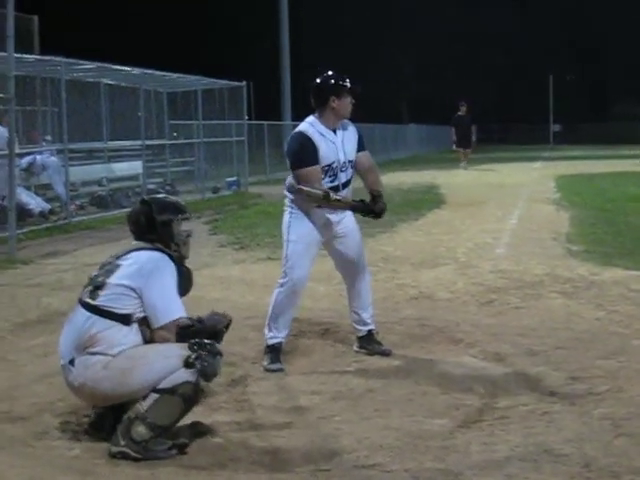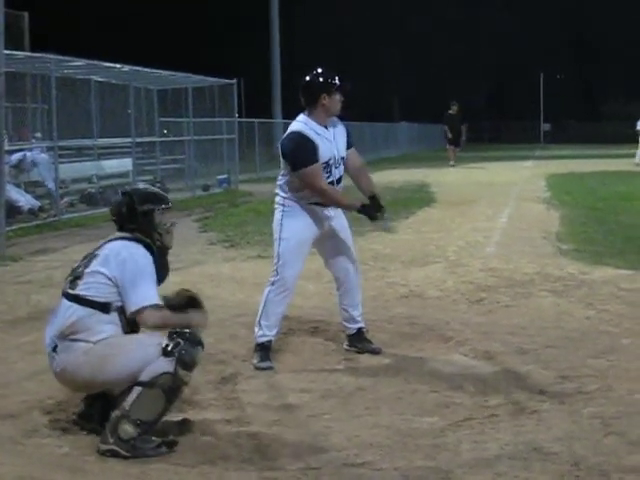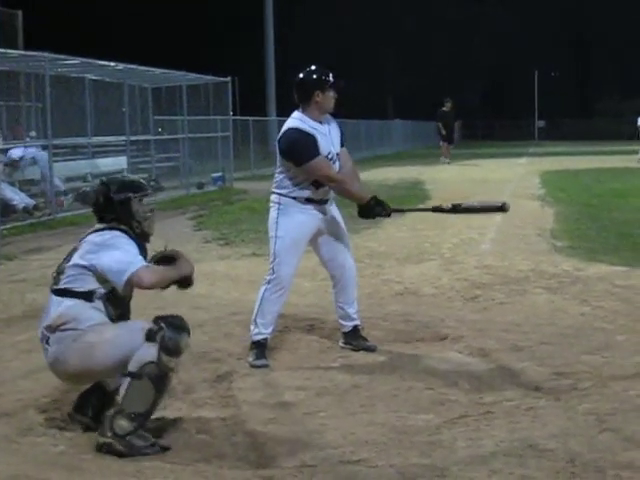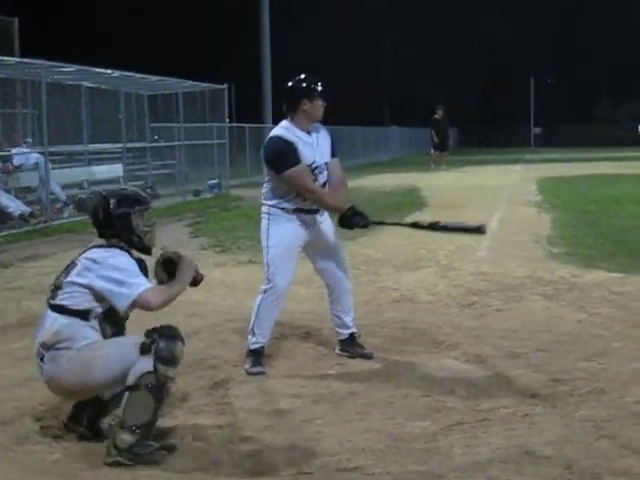
dt=0.3s
person 1, frame 1
left shoulder: (350, 130)
right shoulder: (303, 138)
left elbow: (367, 167)
right elbow: (314, 191)
left wrist: (376, 196)
left hip: (341, 213)
right hip: (305, 215)
left knee: (359, 272)
right knee: (293, 279)
left ankle: (365, 334)
right ankle: (273, 345)
person 1, frame 2
left shoulder: (338, 128)
right shoulder: (298, 137)
left elbow: (355, 166)
right elbow: (319, 188)
left wrist: (373, 197)
right wrist: (360, 207)
left hip: (331, 210)
right hip: (297, 212)
left knee: (348, 271)
right knee: (284, 278)
left ankle: (354, 333)
right ankle: (263, 343)
person 1, frame 3
left shoulder: (331, 125)
right shoulder: (296, 133)
left elbow: (346, 167)
right elbow: (331, 178)
left wrist: (363, 202)
right wrist: (370, 200)
left hip: (325, 208)
right hip: (293, 211)
left knee: (344, 269)
right knee: (280, 276)
left ankle: (350, 331)
right ankle: (259, 340)
person 1, frame 4
left shoulder: (323, 134)
right shoulder: (280, 142)
left elbow: (336, 178)
right elbow: (308, 189)
left wrist: (346, 212)
right wrist: (347, 211)
left hip: (317, 217)
right hip: (283, 220)
left knee: (340, 277)
right knee: (276, 285)
left ankle: (346, 338)
right ankle: (255, 349)
person 2, frame 1
left shoulder: (131, 258)
right shoulder: (157, 261)
right elbow: (164, 334)
left hip: (78, 365)
right hip: (96, 371)
right knee: (205, 356)
right ankle: (136, 437)
person 2, frame 2
left shoulder: (116, 248)
right shoulder: (133, 251)
left elbow: (134, 313)
right elbow: (148, 318)
left wrist: (177, 313)
right wrist: (188, 320)
left hip: (69, 356)
right hip: (80, 358)
right knee: (185, 346)
left ankle: (99, 406)
right ankle: (124, 435)
person 2, frame 3
left shoulder: (104, 240)
right shoulder: (111, 239)
right elbow: (144, 278)
left wrist: (166, 272)
right wrist: (180, 269)
left hip: (70, 347)
right hip: (72, 347)
left knee: (145, 351)
right knee: (170, 333)
left ankle: (92, 406)
right ankle: (123, 430)
person 2, frame 4
left shoulder: (104, 255)
right shoulder: (111, 258)
right elbow: (150, 300)
left wrist: (169, 278)
right wrist: (183, 278)
left hip: (66, 362)
right hip: (68, 364)
left knee: (145, 363)
right knee: (165, 344)
left ankle: (87, 416)
right ankle: (128, 443)
